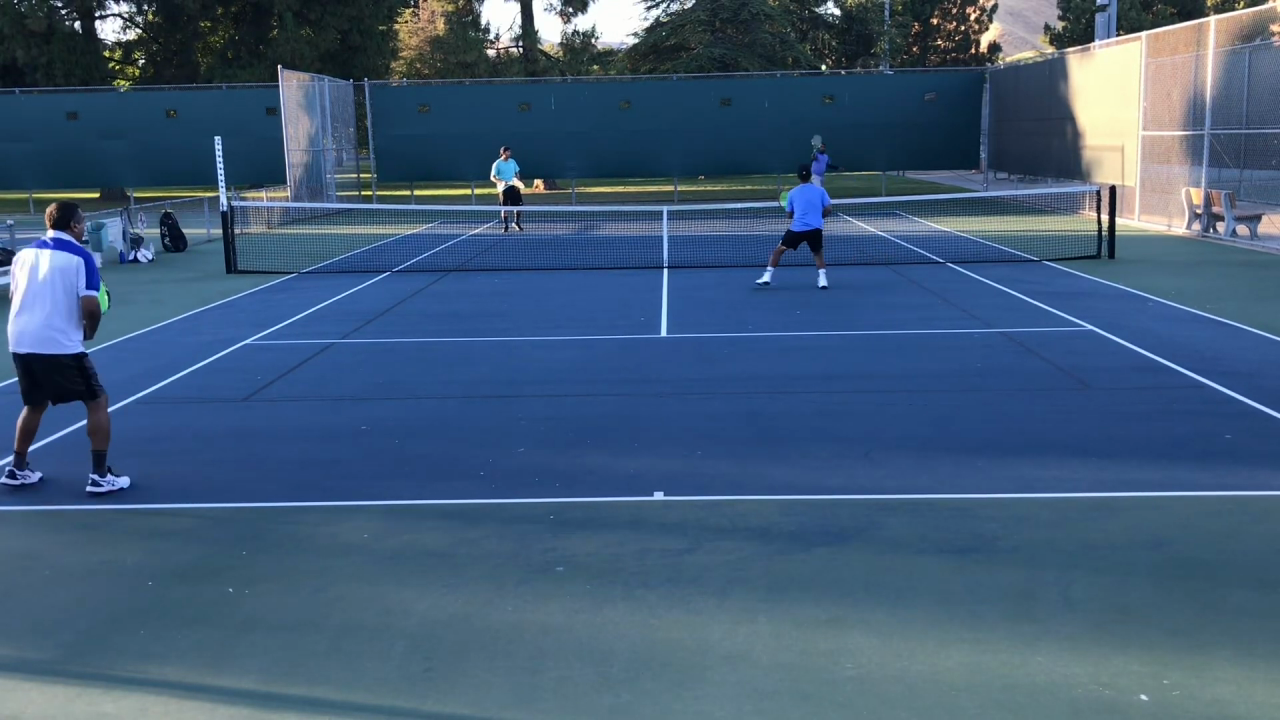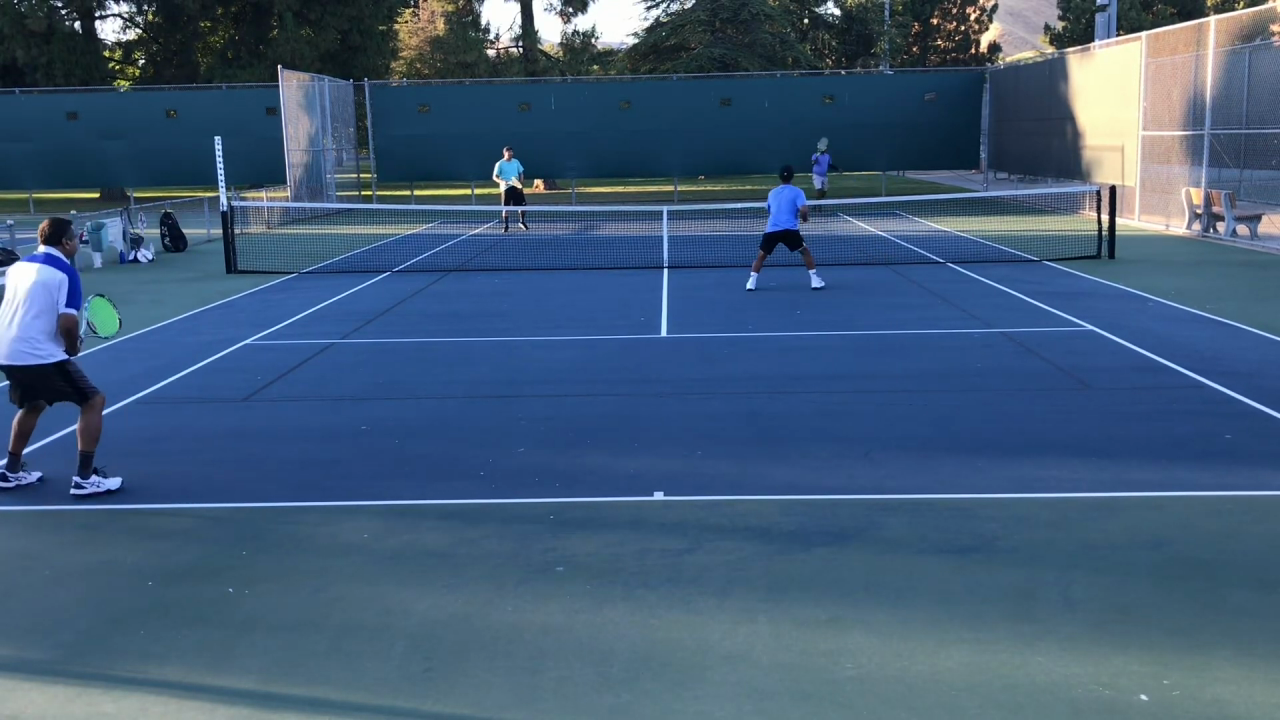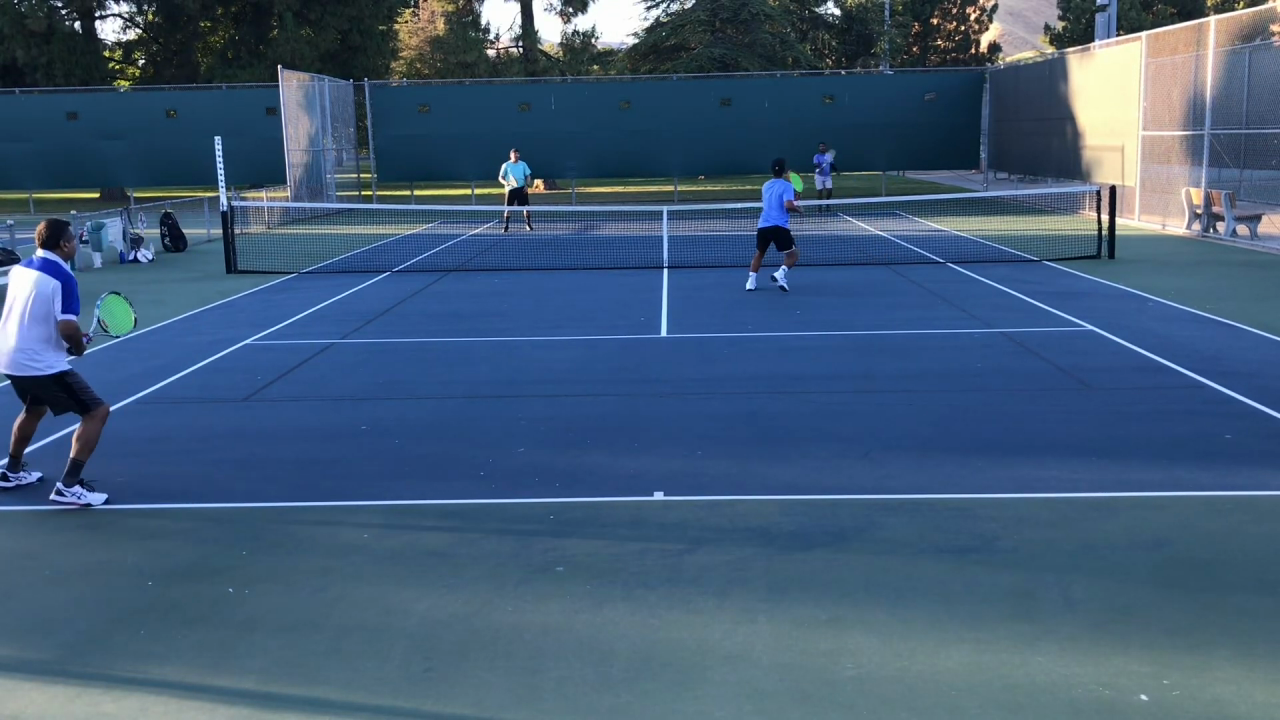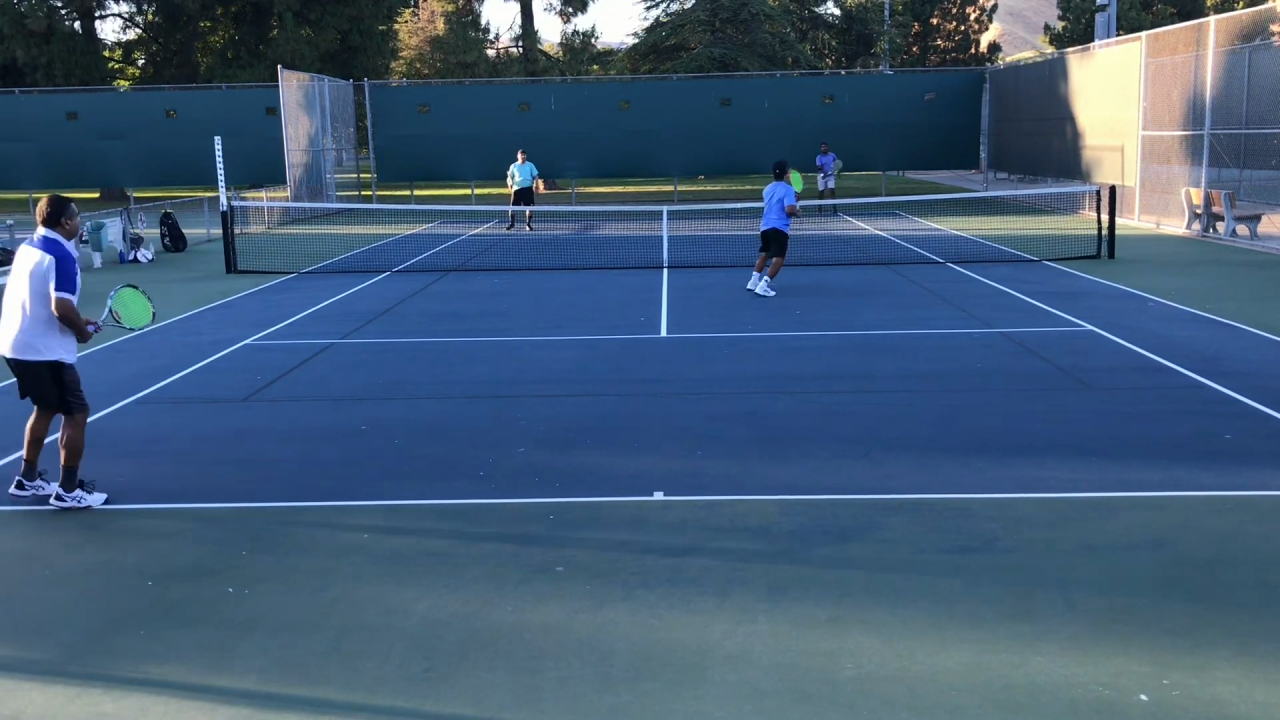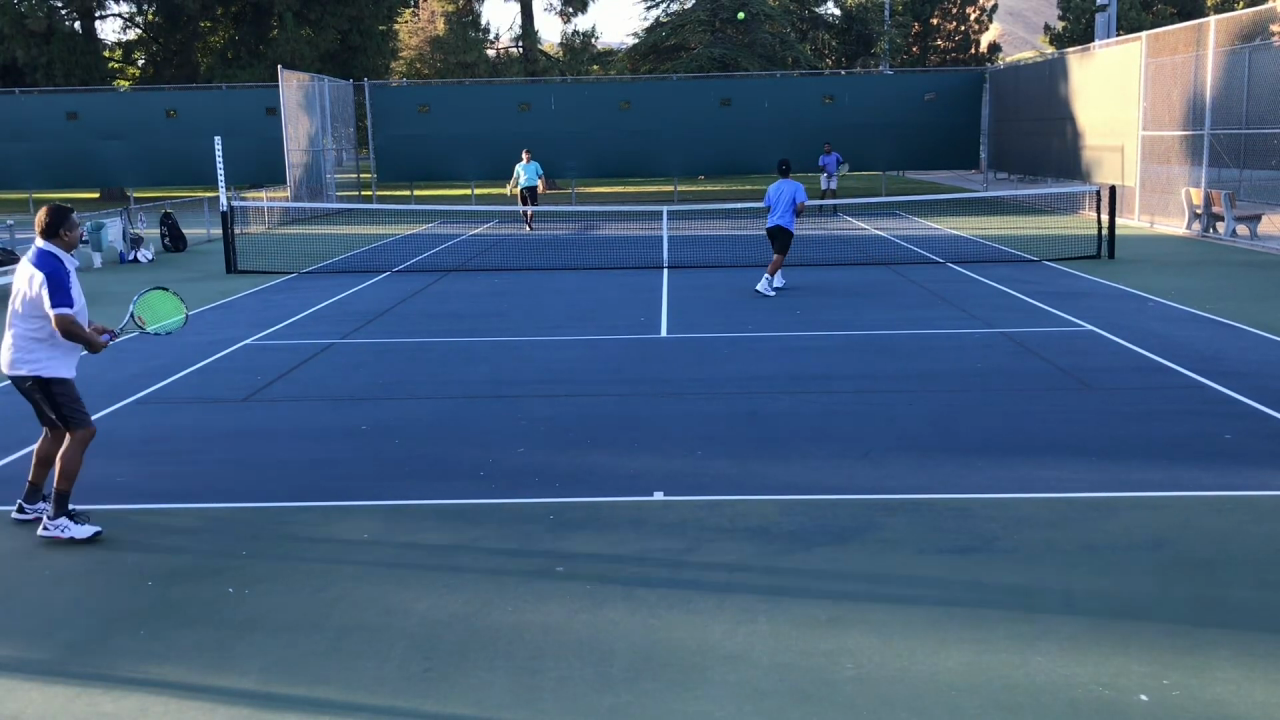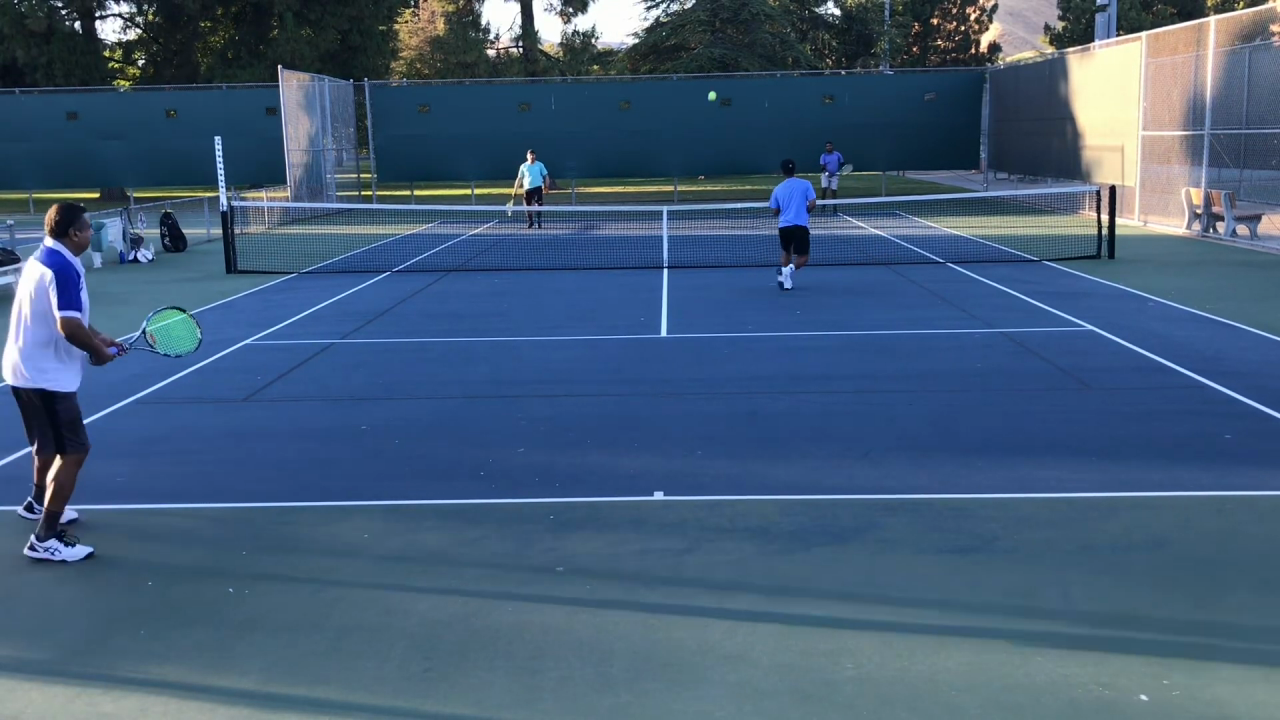
dt=0.2s
person 1, frame 1
left shoulder: (24, 254)
right shoulder: (80, 257)
right elbow: (90, 307)
right wrist: (91, 329)
right hip: (59, 347)
left knee: (35, 404)
right knee: (97, 401)
right ankle: (100, 475)
person 1, frame 2
right shoulder: (66, 273)
right elbow: (67, 323)
right wrist: (72, 345)
right hip: (39, 356)
left knee: (32, 405)
right knee: (93, 401)
right ankle: (85, 475)
person 1, frame 3
right shoulder: (62, 279)
right elbow: (67, 329)
left wrist: (69, 339)
right wrist: (78, 345)
right hip: (42, 365)
left knee: (34, 408)
right knee: (97, 412)
right ankle: (69, 486)
person 1, frame 4
left shoulder: (30, 247)
right shoulder: (61, 256)
right elbow: (62, 309)
left wrist: (75, 322)
right wrist: (82, 331)
right hip: (44, 350)
left knee: (46, 409)
right knee: (76, 416)
left ankle: (29, 479)
right ankle: (69, 490)
person 1, frame 5
left shoulder: (40, 258)
right shoulder: (53, 269)
right elbow: (64, 324)
left wrist: (90, 326)
right wrist: (92, 342)
left hip: (32, 360)
right hip: (40, 366)
left knee: (57, 428)
right knee: (81, 430)
left ankle: (33, 501)
right ankle: (57, 517)
person 1, frame 6
left shoulder: (47, 260)
right shoulder: (63, 270)
right elbow: (70, 329)
left wrist: (98, 338)
right wrist: (98, 351)
left hip: (38, 371)
right hip: (45, 376)
left knee: (55, 445)
right knee: (73, 453)
left ankle: (38, 503)
right ankle: (44, 538)
